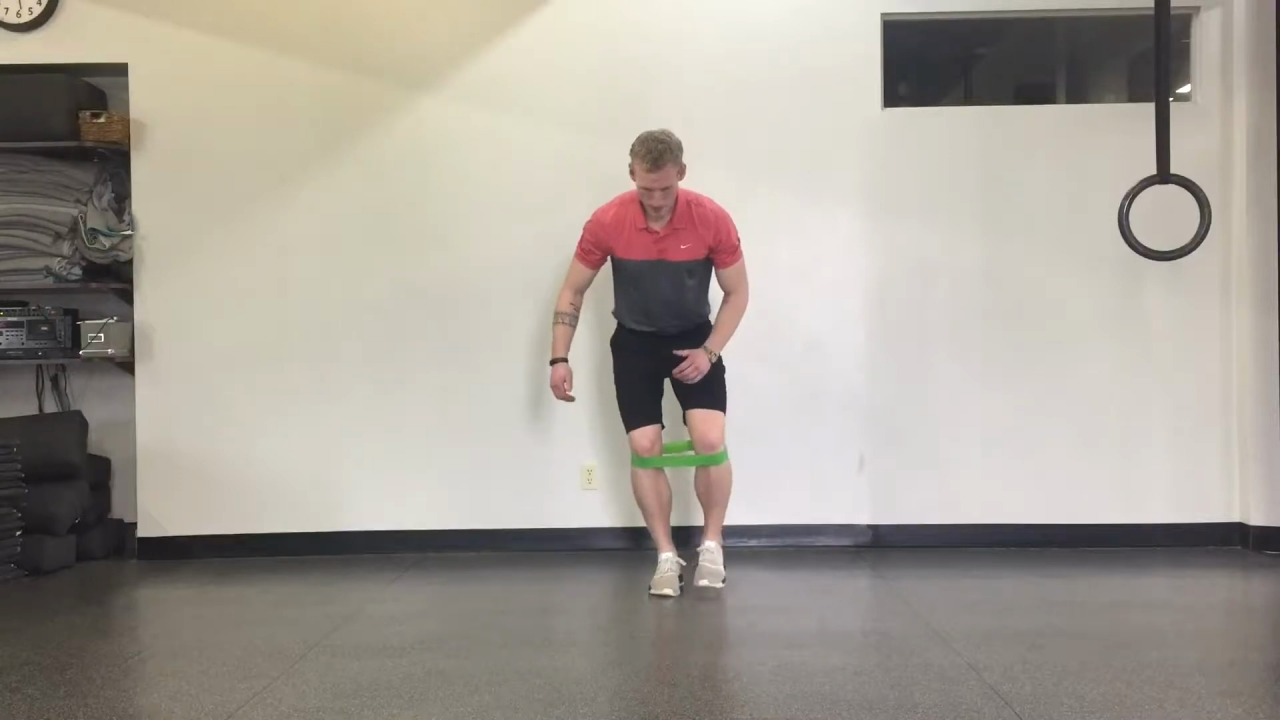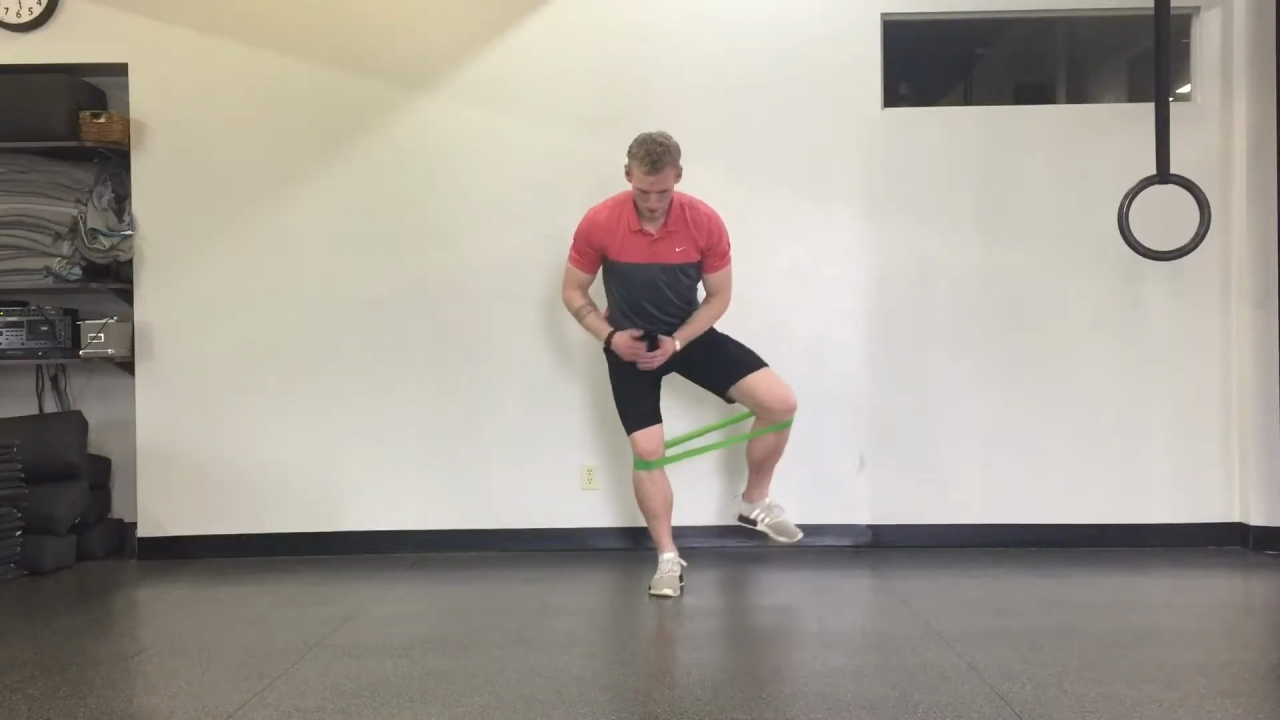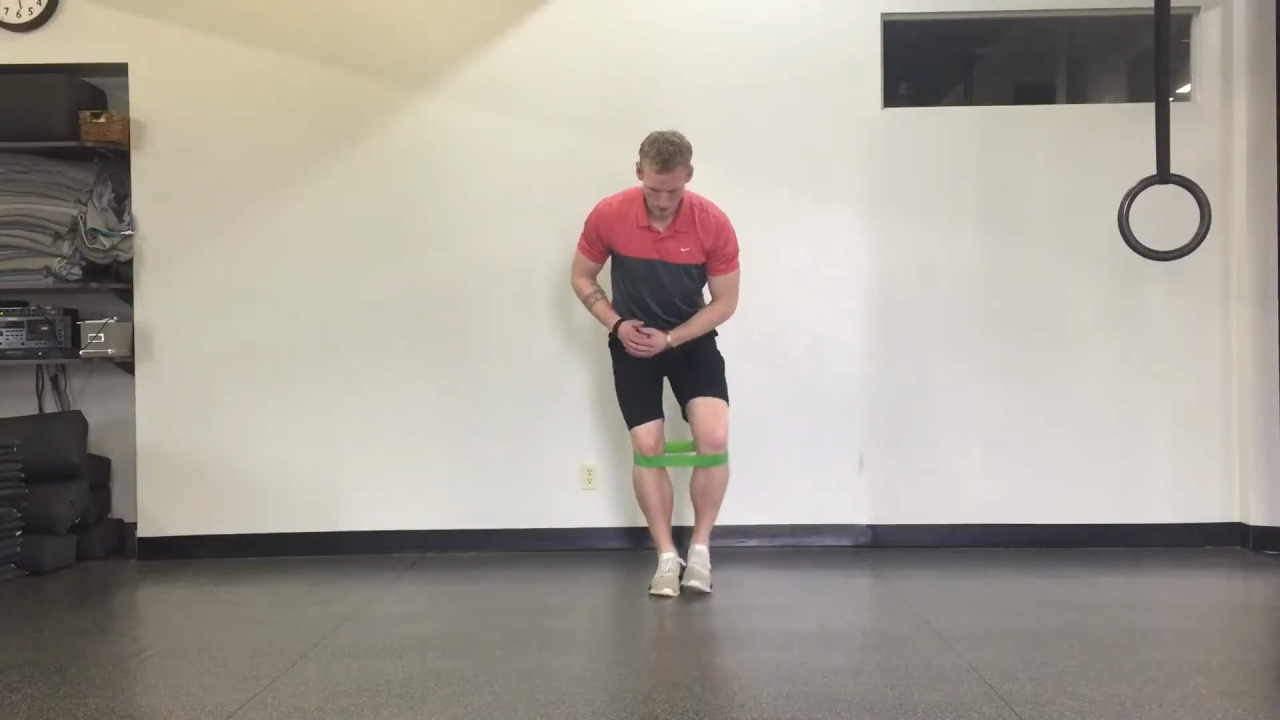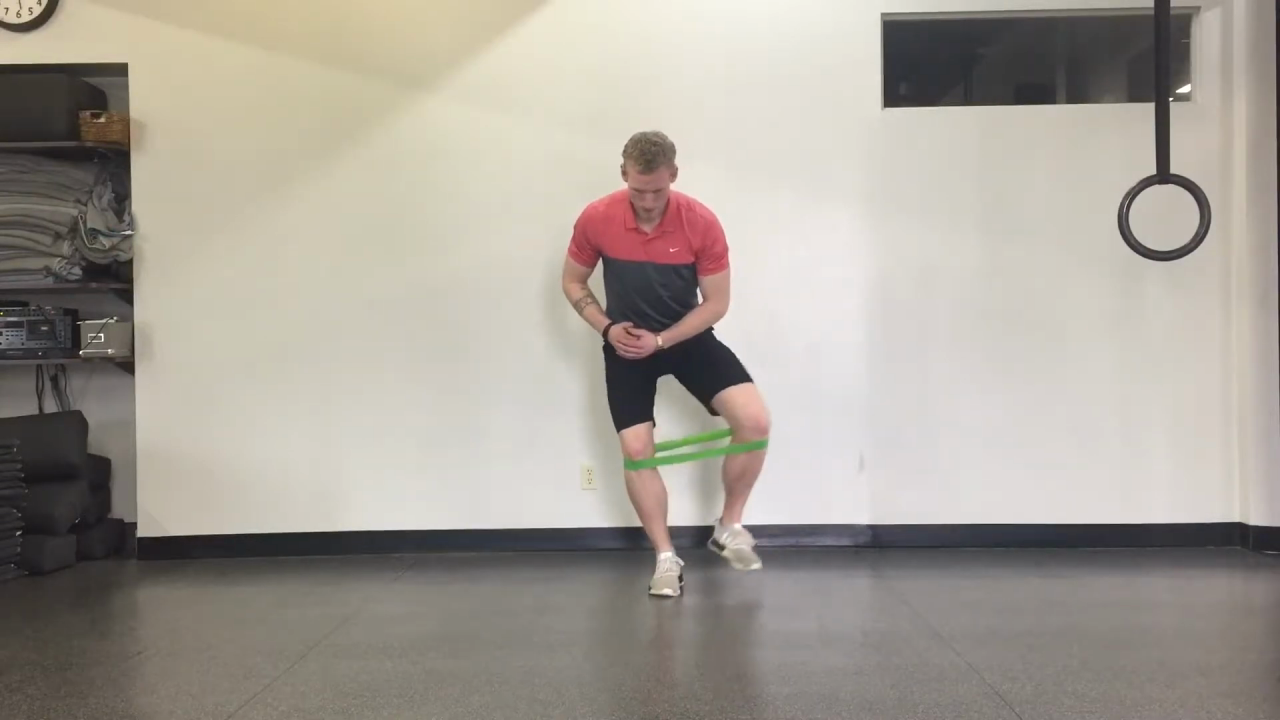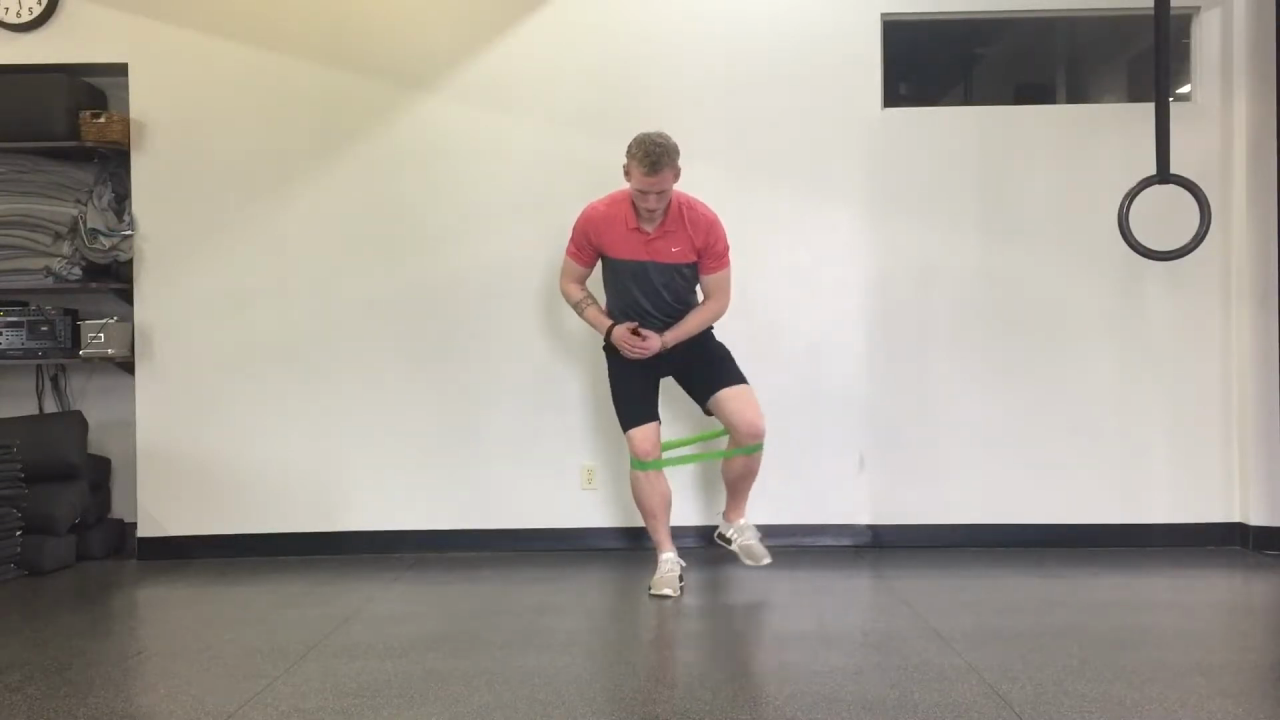
dt=1s
person 1, frame 1
left shoulder: (712, 219)
right shoulder: (606, 222)
left elbow: (737, 293)
right elbow: (573, 290)
left wrist: (708, 351)
right wrist: (560, 358)
left hip: (693, 338)
right hip: (634, 341)
left knee: (710, 440)
right knee: (644, 447)
left ankle: (712, 545)
right ankle: (667, 557)
person 1, frame 2
left shoulder: (705, 222)
right shoulder: (598, 223)
left elbow: (719, 297)
right elbow: (572, 291)
left wrist: (676, 343)
right wrist: (608, 336)
left hip: (690, 332)
right hip: (630, 341)
left knee: (780, 402)
right knee: (647, 450)
left ankle: (755, 502)
right ankle: (668, 558)
person 1, frame 3
left shoulder: (713, 223)
right shoulder: (608, 215)
left elbow: (725, 302)
right elbow: (581, 278)
left wrist: (669, 339)
right wrist: (616, 324)
left hip: (691, 340)
right hip: (633, 342)
left knee: (713, 439)
right knee: (648, 446)
left ankle: (700, 549)
right ankle: (666, 557)
person 1, frame 4
left shoulder: (702, 222)
right shoulder: (595, 219)
left elbow: (716, 303)
right elbow: (573, 283)
left wrist: (660, 341)
right wrist: (607, 328)
left hip: (688, 337)
right hip: (626, 344)
left knee: (755, 421)
right knee: (636, 449)
left ankle: (729, 527)
right ankle: (666, 558)
person 1, frame 5
left shoulder: (702, 222)
right shoulder: (595, 219)
left elbow: (717, 299)
right elbow: (570, 283)
left wrist: (665, 340)
right wrist: (609, 329)
left hip: (688, 338)
right hip: (627, 344)
left knee: (750, 426)
right knee: (644, 450)
left ankle: (734, 522)
right ankle: (667, 558)
